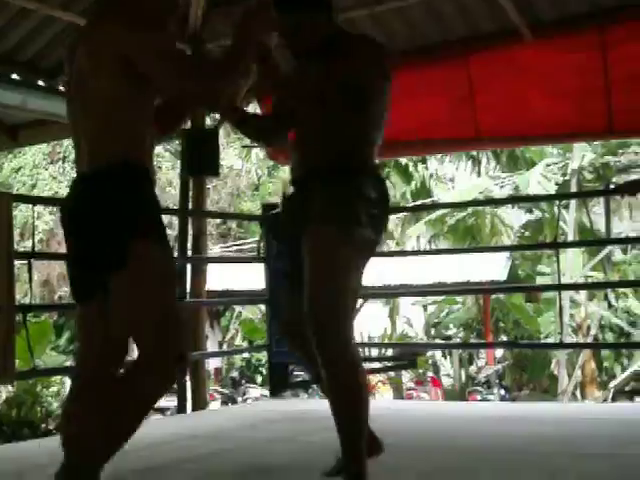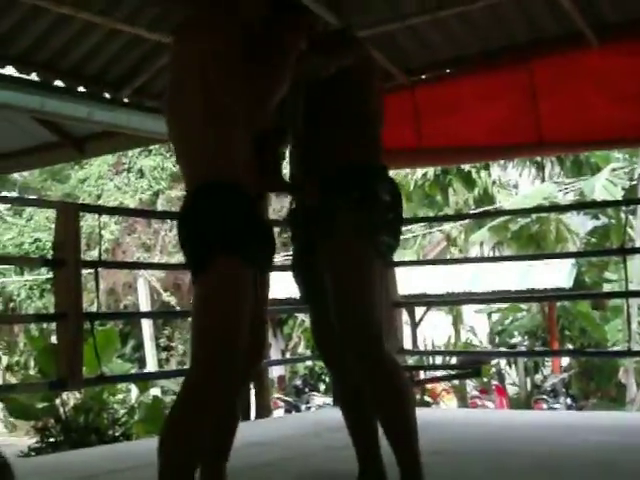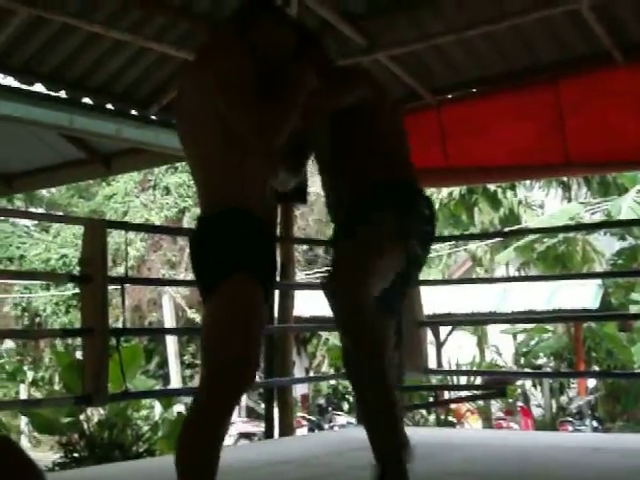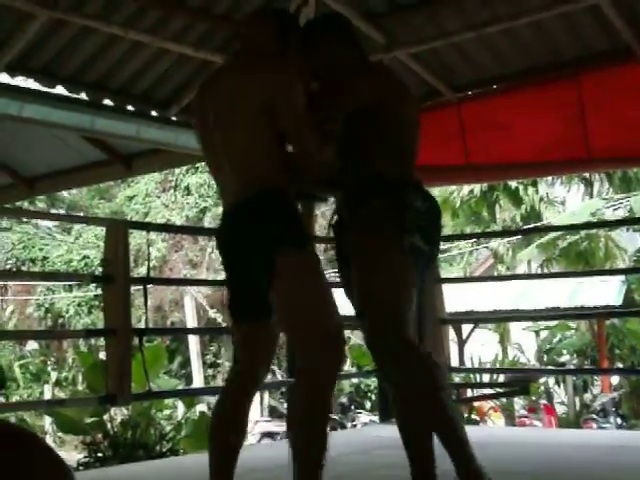
dt=0.7s
person 1, frame 1
left shoulder: (88, 45)
right elbow: (210, 92)
left wrist: (181, 89)
right wrist: (246, 41)
left hip: (90, 206)
right hip: (119, 201)
left knee: (96, 370)
right knee: (166, 358)
person 1, frame 2
left shoulder: (197, 58)
right elbow: (253, 106)
right wrist: (289, 43)
left hip: (237, 219)
right hip: (221, 216)
left knee: (240, 363)
right knee: (213, 371)
person 1, frame 3
left shoulder: (195, 89)
right shoulder: (223, 55)
right elbow: (265, 135)
right wrist: (300, 83)
left hip: (236, 237)
right hip: (234, 237)
left knee: (230, 381)
right knee: (224, 383)
person 1, frame 4
left shoulder: (207, 92)
right shoulder: (274, 70)
right elbow: (311, 157)
left hip: (234, 229)
right hip: (267, 222)
left knee: (248, 371)
right knee: (324, 353)
person 2, frame 1
left shoulder: (365, 53)
right shoulder: (302, 73)
left elbow: (361, 126)
right elbow: (270, 134)
left wrist: (298, 100)
right wrist: (225, 105)
left hip: (348, 198)
right hip: (308, 202)
left knee: (328, 333)
right knee: (297, 329)
right ankle: (361, 436)
person 2, frame 2
left shoulder: (342, 49)
right shoulder: (302, 90)
left hip: (357, 204)
right hip: (316, 214)
left knee: (362, 343)
right knee: (333, 348)
person 2, frame 3
left shoulder: (351, 81)
right shoulder: (329, 119)
left elbow: (305, 108)
right elbow: (284, 170)
left hip: (393, 215)
right hip: (356, 230)
left knee: (344, 289)
right knee: (361, 365)
person 2, frame 4
left shoulder: (370, 75)
right shoulder: (359, 110)
left elbow: (315, 120)
left hip: (390, 216)
right hip: (366, 225)
left knee: (391, 342)
right knee: (392, 363)
